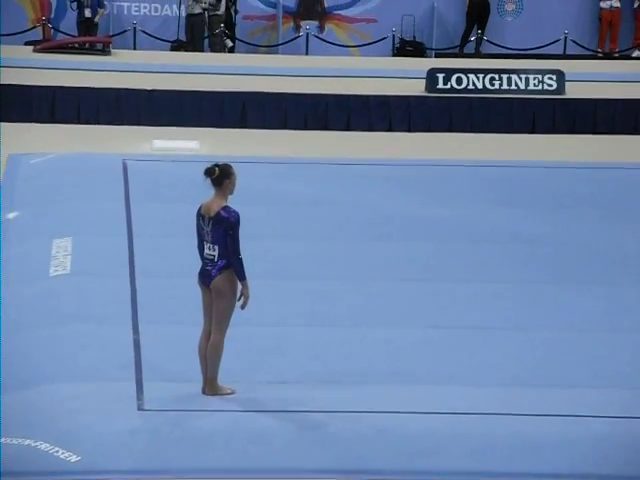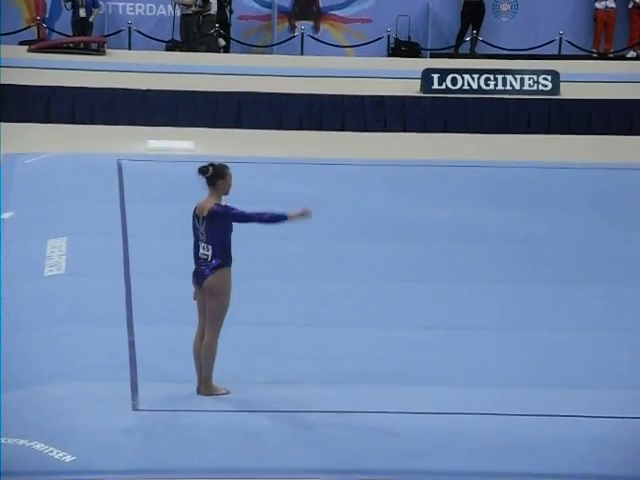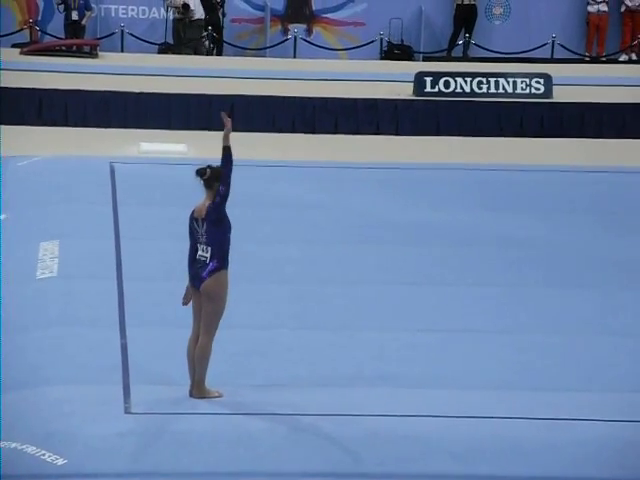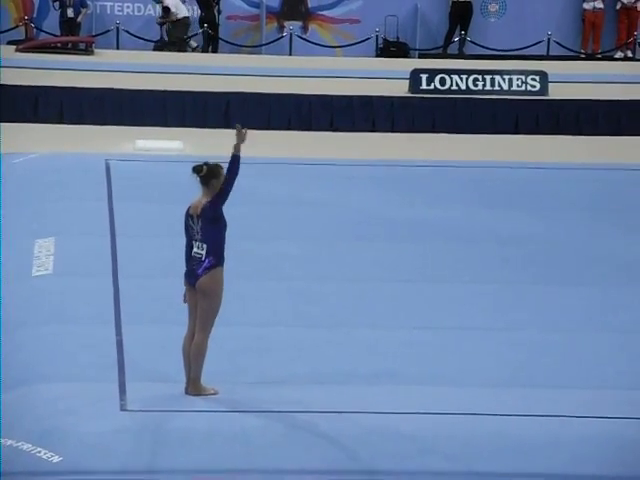
dt=0.3s
person 1, frame 1
left shoulder: (201, 209)
right shoulder: (230, 215)
left elbow: (200, 245)
right elbow: (234, 253)
right wrist: (244, 285)
left hip: (204, 273)
right hip: (222, 277)
left knee: (207, 330)
right knee: (218, 333)
left ankle: (206, 382)
right ankle: (212, 384)
person 1, frame 2
left shoulder: (198, 209)
right shoulder: (221, 211)
right elbow: (257, 217)
right wrist: (290, 216)
left hip: (200, 272)
right hip: (217, 275)
left knee: (202, 330)
right knee: (212, 333)
left ankle: (201, 382)
right ankle: (207, 384)
person 1, frame 3
left shoulder: (195, 212)
right shoulder: (216, 210)
left elbow: (192, 250)
right elbow: (227, 174)
left wrist: (191, 283)
right wrist: (227, 140)
left hip: (197, 277)
right hip: (214, 278)
left knee: (197, 333)
right knee: (207, 335)
left ankle: (194, 384)
right ankle: (200, 388)
person 1, frame 4
left shoulder: (190, 209)
right shoulder: (213, 207)
left elbow: (189, 247)
right elbow: (232, 178)
right wrist: (237, 147)
left hip: (192, 273)
right hip: (209, 276)
left knee: (192, 330)
right knee: (202, 333)
left ankle: (190, 381)
right ankle: (195, 384)
